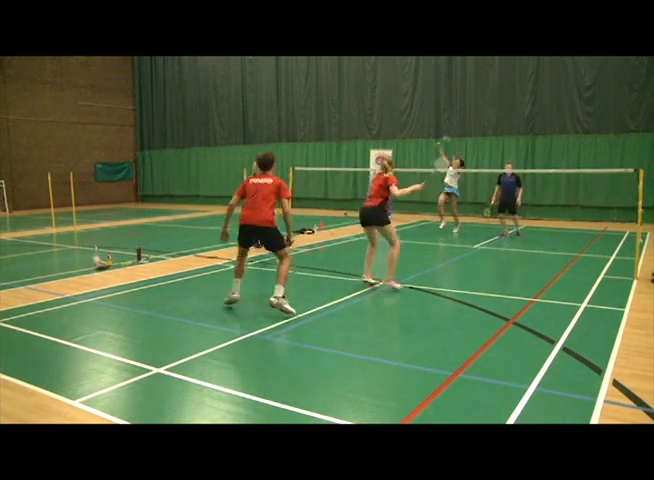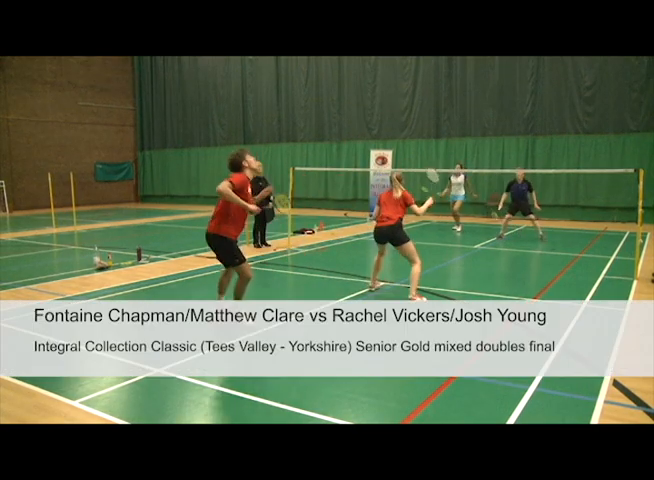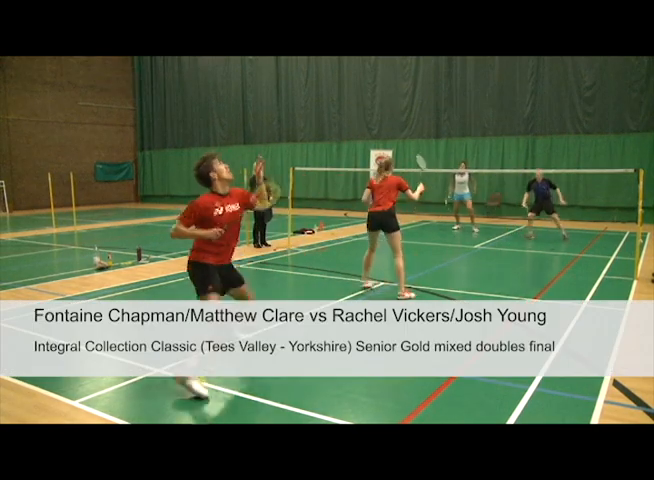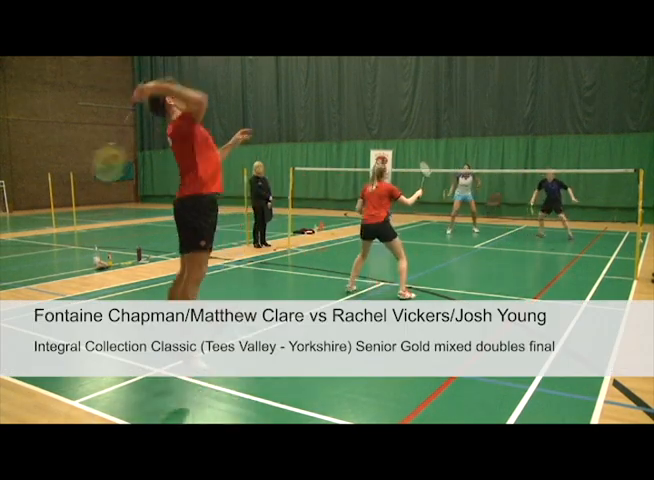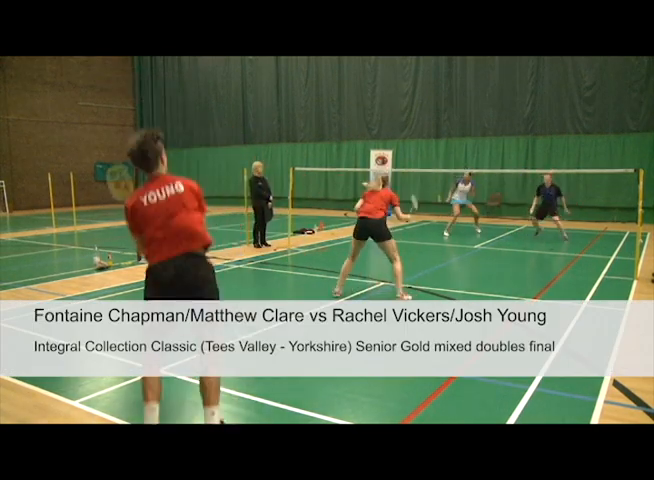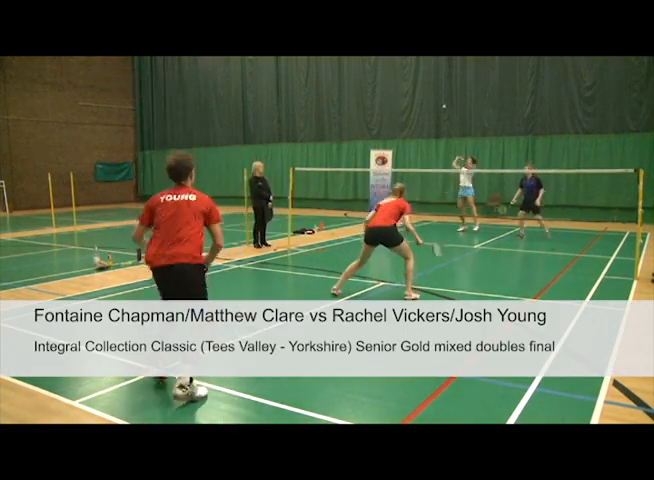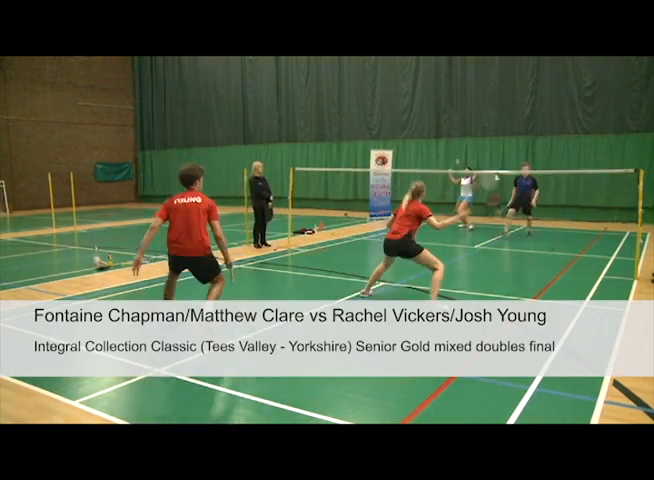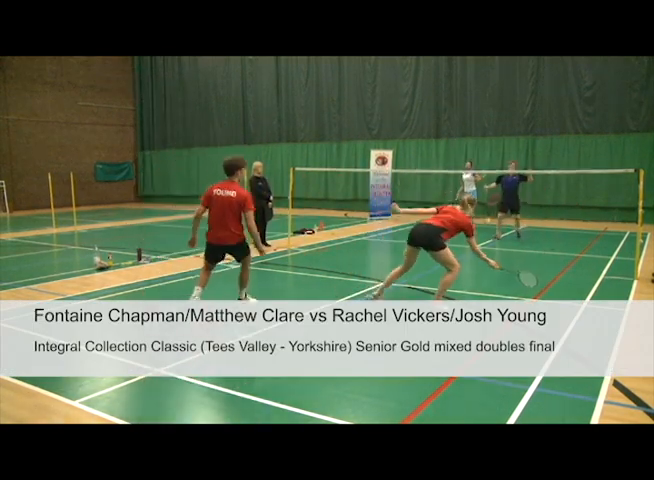
dt=0.4s
person 1, frame 1
left shoulder: (249, 181)
right shoulder: (280, 183)
left elbow: (232, 204)
right elbow: (286, 210)
left wrist: (225, 227)
right wrist: (290, 234)
left hip: (247, 223)
right hip: (266, 225)
left knee: (242, 255)
right knee: (285, 257)
left ankle: (234, 293)
right ankle: (278, 297)
person 1, frame 2
left shoulder: (244, 183)
right shoulder: (241, 179)
right elbow: (220, 189)
left wrist: (259, 197)
right wrist: (246, 206)
left hip: (219, 234)
right hip: (220, 235)
left knee: (231, 269)
right knee: (246, 274)
left ankle: (220, 302)
person 1, frame 3
left shoulder: (239, 195)
right shoulder: (202, 203)
left elbow: (261, 205)
right elbow: (176, 231)
right wrist: (205, 233)
left hip: (224, 263)
right hip: (203, 264)
left knee: (248, 298)
right ankle: (188, 373)
person 1, frame 4
left shoulder: (186, 128)
right shoulder: (182, 125)
left elbow: (210, 162)
right elbow: (201, 100)
left wrist: (232, 144)
right wrist: (158, 86)
left hip: (196, 203)
right hip: (198, 203)
left knee: (188, 276)
right knee: (194, 278)
person 1, frame 5
left shoulder: (134, 204)
right shoulder: (189, 187)
left hip: (159, 272)
right hip: (193, 265)
left ankle: (151, 420)
right ankle: (212, 418)
person 1, frame 6
left shoulder: (156, 200)
right shoulder: (204, 201)
left elbow: (136, 237)
right elbow: (219, 243)
right wrist: (206, 262)
left hip: (159, 264)
right hip: (189, 264)
right ankle: (184, 384)
person 1, frame 7
left shoulder: (171, 202)
right shoulder: (208, 203)
left elbow: (154, 227)
right elbow: (218, 235)
left wrist: (140, 254)
right wrist: (227, 258)
left hip: (176, 252)
right hip: (200, 253)
left knee: (173, 276)
right knee: (219, 281)
person 1, frame 8
left shoulder: (212, 190)
right shoulder: (244, 195)
left elbow: (197, 214)
right elbow: (250, 224)
left wrist: (193, 235)
right wrist: (259, 245)
left hip: (213, 239)
right hip: (235, 240)
left knee: (207, 268)
right knee: (246, 262)
left ankle: (195, 298)
right ankle: (242, 297)
person 2, frame 1
left shoulder: (377, 176)
right shoulder: (390, 177)
right elbow: (396, 193)
right wrist: (413, 188)
left hip: (364, 210)
right hip: (376, 211)
left knee: (373, 245)
right knee: (395, 244)
left ankle: (367, 275)
right ankle: (390, 279)
person 2, frame 2
left shoulder: (383, 195)
right shoulder: (405, 195)
left elbow: (375, 216)
right elbow: (419, 212)
right wrist: (428, 203)
left hip: (378, 230)
right hip: (394, 229)
left knee: (381, 253)
right knee: (416, 261)
left ankle: (373, 283)
right ankle: (413, 295)
person 2, frame 3
left shoulder: (373, 181)
right shoulder: (397, 180)
left elbow: (364, 199)
right elbow: (414, 197)
right wrist: (419, 188)
left hip: (373, 215)
right hip: (387, 216)
left knee: (371, 249)
right knee: (398, 254)
left ankle: (366, 280)
right ankle: (402, 291)
person 2, frame 4
left shoulder: (366, 188)
right shoulder: (389, 187)
left elbow: (358, 209)
right elbow: (407, 202)
right wrist: (417, 194)
left hip: (366, 226)
right hip: (382, 226)
left knee: (363, 255)
right knee: (401, 257)
left ankle: (351, 284)
right ankle: (403, 291)
person 2, frame 5
left shoulder: (368, 192)
right shoulder: (391, 194)
left elbow: (357, 209)
right elbow: (400, 216)
right wrist: (407, 217)
left hip: (362, 223)
right hip: (378, 224)
left knee: (352, 258)
right knee: (395, 259)
left ankle: (338, 289)
right ankle: (400, 293)
person 2, frame 6
left shoulder: (382, 202)
right shoulder: (404, 204)
left elbow: (367, 220)
right elbow: (408, 225)
left wrist: (368, 235)
right wrist: (418, 238)
left hip: (372, 230)
right hip: (388, 231)
left knee: (360, 262)
right knee: (409, 257)
left ankle: (337, 287)
right ankle: (409, 292)
person 2, frame 7
left shoulder: (403, 205)
right shoulder: (421, 208)
left elbow: (388, 224)
right elbow: (437, 226)
right wrist: (458, 217)
left hip: (389, 242)
right hip: (404, 243)
left knee: (385, 264)
right knee: (439, 267)
left ankle: (366, 290)
person 2, frame 8
left shoulder: (448, 208)
right shoulder: (468, 222)
left elbow: (423, 210)
right elbow: (474, 247)
left wrist: (400, 210)
right wrist: (488, 260)
left hip: (417, 230)
right hip: (430, 236)
left knee: (405, 267)
right knee: (454, 269)
left ankle: (379, 292)
